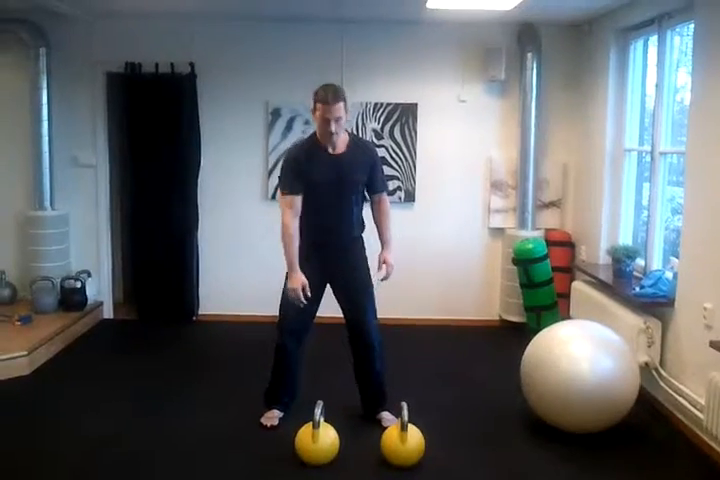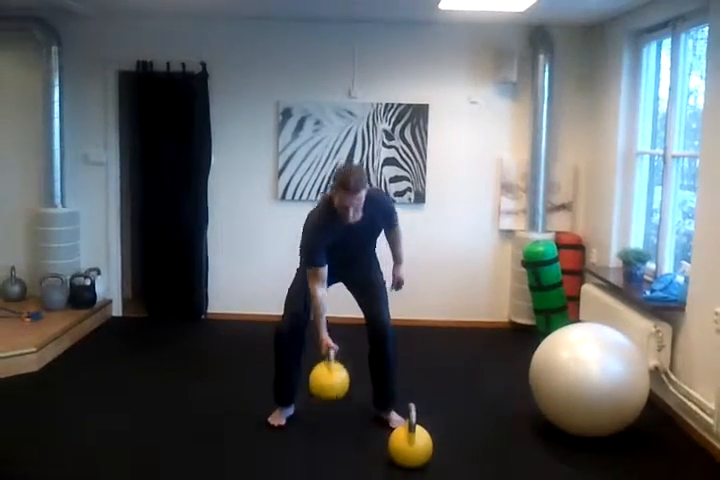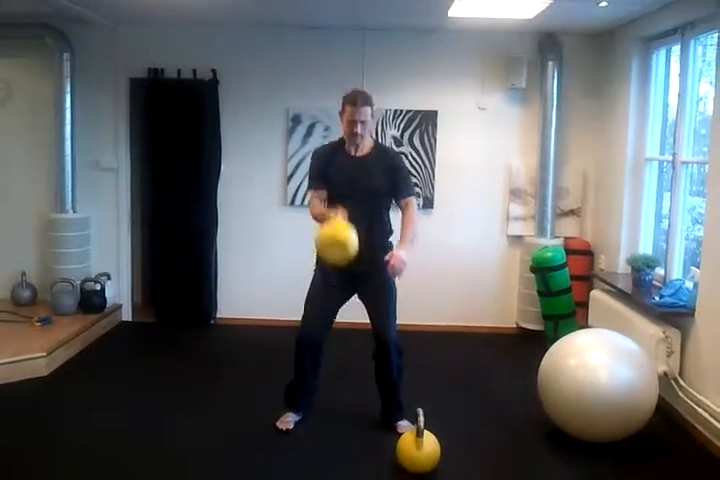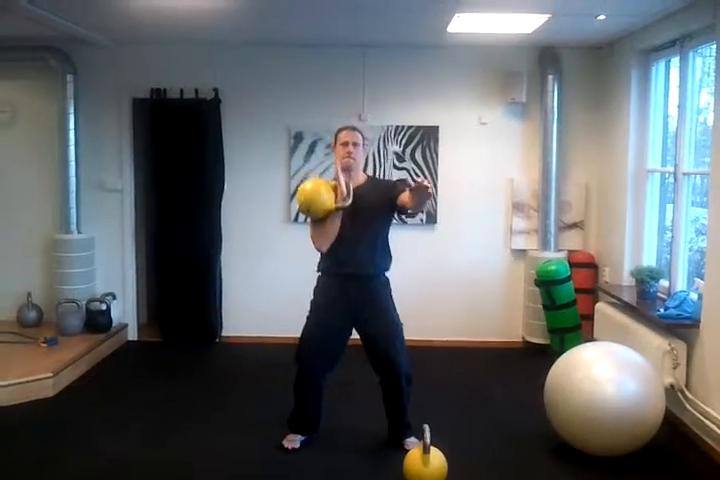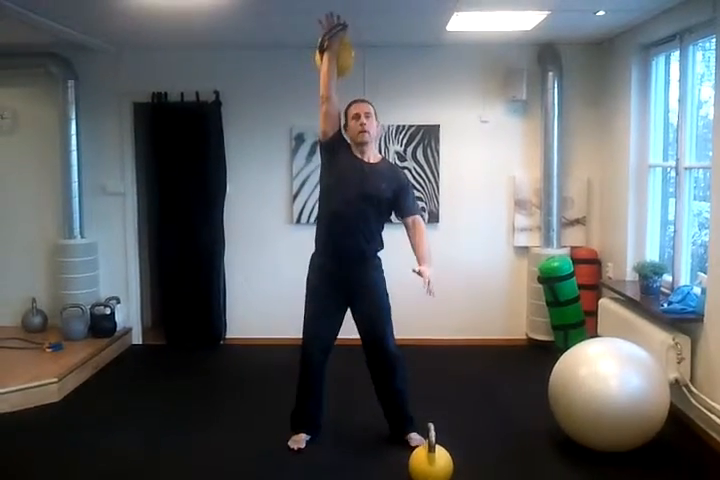
dt=1s
person 1, frame 1
left shoulder: (366, 153)
right shoulder: (297, 156)
left elbow: (379, 199)
right elbow: (289, 214)
left wrist: (386, 246)
right wrist: (294, 270)
left hip: (351, 254)
right hip: (308, 254)
left knee: (365, 329)
right knee: (291, 328)
left ankle: (376, 406)
right ankle: (277, 403)
person 1, frame 2
left shoulder: (381, 201)
right shoulder: (317, 223)
left elbow: (392, 228)
right elbow: (317, 284)
left wrist: (398, 264)
right wrist: (322, 334)
left hip: (363, 264)
right hip: (319, 268)
left knee: (382, 327)
right knee: (289, 328)
left ankle: (385, 406)
right ankle: (284, 404)
person 1, frame 3
left shoulder: (390, 160)
right shoulder: (324, 157)
left elbow: (409, 207)
right elbow: (314, 205)
left wrist: (403, 247)
right wrist: (328, 218)
left hip: (376, 259)
left knee: (387, 338)
right knee: (310, 333)
left ankle: (393, 413)
right ankle: (295, 406)
person 1, frame 4
left shoulder: (384, 189)
left elbow: (412, 202)
right elbow: (321, 244)
left wrist: (422, 194)
right wrist: (341, 205)
left hip: (373, 287)
right hip: (332, 287)
left knee: (395, 365)
right knee: (310, 360)
left ankle: (402, 431)
right ankle: (301, 427)
person 1, frame 5
left shoulder: (393, 176)
right shoulder: (333, 154)
left elbow: (413, 221)
right elbow: (326, 100)
left wrist: (424, 262)
right wrist: (330, 50)
left hip: (366, 269)
right hip: (326, 267)
left knee: (383, 349)
right knee: (314, 349)
left ankle: (402, 425)
right ankle: (305, 425)
